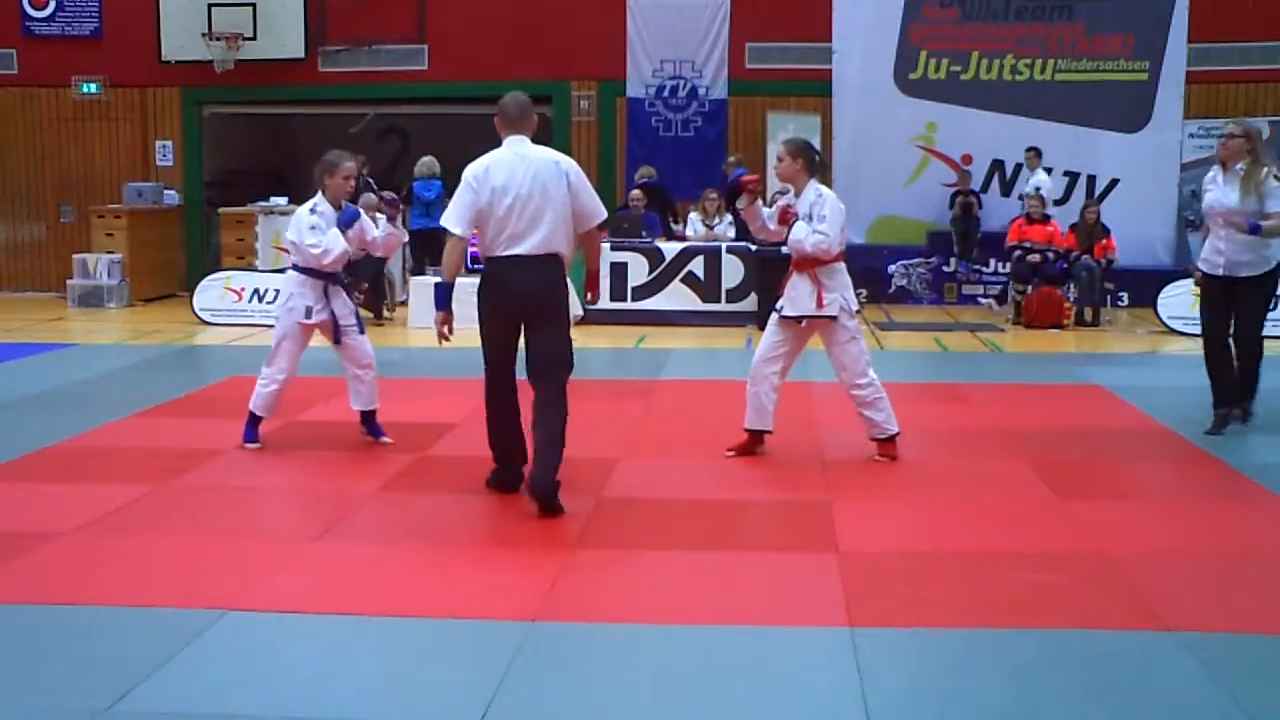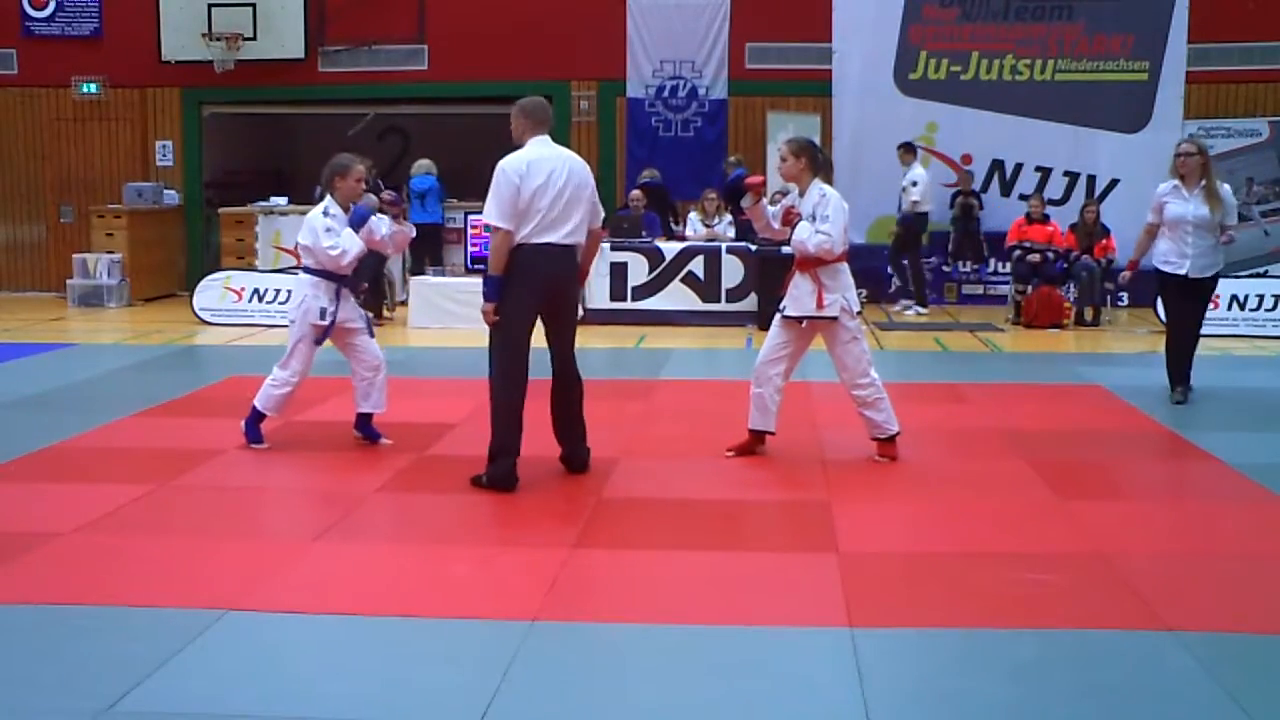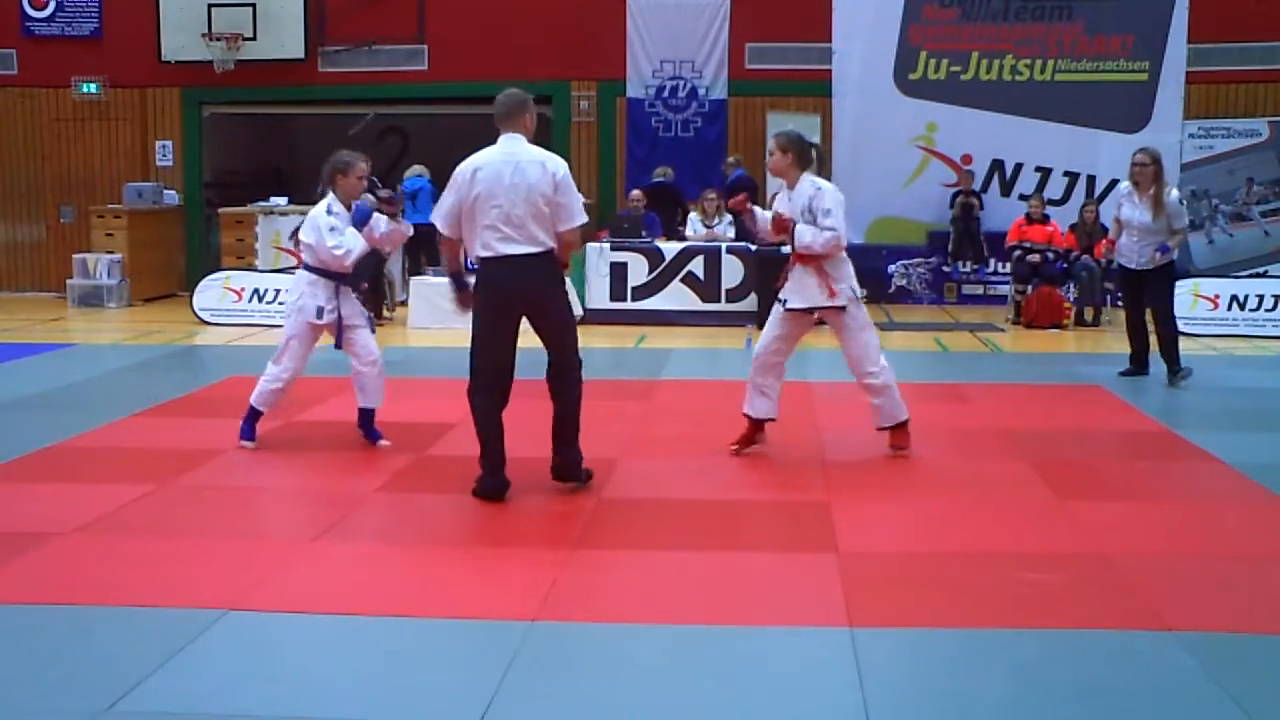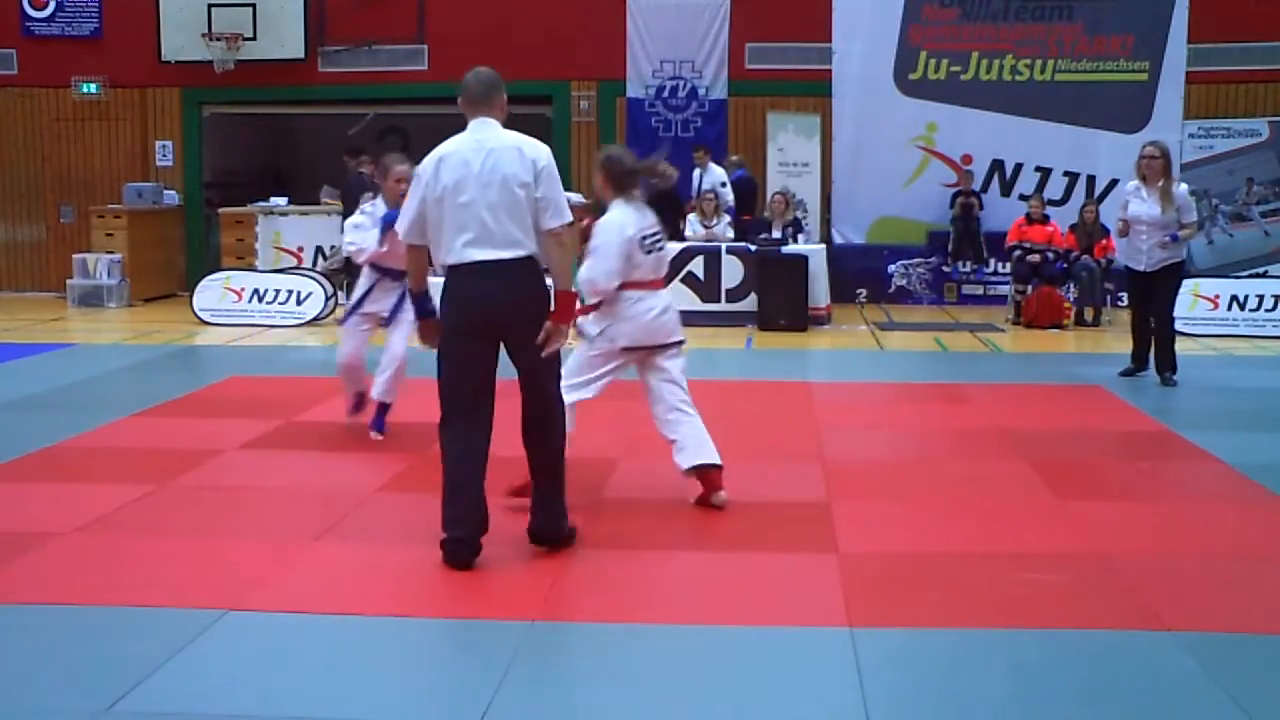
dt=1s
person 1, frame 1
left shoulder: (480, 170)
right shoulder: (562, 165)
left elbow: (458, 239)
right elbow: (590, 232)
left wrist: (444, 299)
right wrist: (593, 276)
left hip: (499, 279)
right hip: (546, 278)
left knee: (500, 377)
right knee: (550, 381)
left ankle: (509, 469)
right ankle: (543, 472)
person 1, frame 2
left shoulder: (512, 165)
right shoulder: (578, 164)
left elbow: (502, 234)
right elbow: (595, 231)
left wrist: (491, 290)
right wrist: (579, 274)
left hip: (525, 267)
right hip: (563, 266)
left knee: (509, 368)
right knee: (564, 360)
left ankle: (502, 469)
right ankle: (575, 453)
person 1, frame 3
left shoulder: (471, 168)
right shoulder: (552, 165)
left elbow: (449, 235)
right elbow: (571, 235)
left wrist: (460, 282)
left hip: (494, 279)
right hip: (541, 275)
left knee: (489, 381)
right knee: (565, 366)
left ankle: (494, 475)
right ankle: (567, 459)
person 1, frame 4
left shoulder: (436, 161)
right shoulder: (532, 152)
left elbow: (414, 246)
right elbow: (558, 234)
left wrist: (423, 306)
right wrist: (564, 304)
left hip: (463, 292)
right hip: (521, 287)
left knee: (463, 416)
right knee: (543, 403)
left ankle: (461, 538)
right ankle: (548, 519)
person 2, frame 1
left shoulder: (824, 199)
right shoulder: (790, 201)
left elbow: (826, 245)
right elbow: (764, 230)
left wrist: (793, 226)
right wrist: (750, 200)
left hip: (828, 292)
right hip: (797, 290)
left knee: (856, 372)
right knee: (764, 364)
left ankle: (885, 437)
right ankle: (755, 436)
person 2, frame 2
left shoulder: (828, 198)
right shoulder: (795, 200)
left elbow: (830, 246)
right elbow: (768, 228)
left wrist: (797, 226)
right wrist: (755, 200)
left hip: (831, 291)
right hip: (801, 289)
left knee: (857, 371)
right knee: (768, 364)
left ankle: (886, 436)
right ankle: (757, 436)
person 2, frame 3
left shoulder: (822, 191)
right shoulder: (786, 195)
left elbow: (835, 239)
right elbow: (772, 231)
left wrist: (792, 231)
right wrist: (750, 213)
left hip: (833, 283)
right hip: (799, 281)
left knee: (865, 361)
right knee: (767, 354)
left ankle: (897, 426)
right ankle: (756, 427)
person 2, frame 4
left shoulder: (611, 223)
right shoulder: (647, 216)
left elbow: (598, 284)
left hip: (624, 318)
right hip: (660, 314)
left knee: (565, 391)
right knee: (673, 404)
right ankle: (712, 481)
person 3, frame 1
left shoulder: (352, 214)
right shoulder: (307, 214)
left elbow: (379, 247)
right elbow: (318, 255)
right wrist: (341, 230)
left hip: (333, 294)
right hip: (301, 293)
left knee: (362, 358)
right knee: (279, 366)
left ankle: (369, 421)
right ankle: (251, 425)
person 3, frame 2
left shoulder: (356, 214)
right shoulder: (319, 217)
left elbow: (390, 245)
right elbow: (337, 258)
right wrist: (355, 229)
left hip: (341, 297)
right hip: (314, 296)
left knee: (371, 360)
right knee: (292, 368)
left ankle: (364, 425)
right ankle: (253, 423)
person 3, frame 3
left shoulder: (358, 212)
right shoulder: (322, 215)
left elbow: (390, 242)
right elbow: (340, 257)
left wrist: (393, 217)
right wrist: (358, 228)
left hip: (342, 294)
right hip: (312, 293)
left knee: (368, 357)
right knee: (287, 364)
left ankle: (367, 424)
right ankle: (249, 422)
person 3, frame 4
right shoulder: (366, 214)
right elbow: (357, 251)
right wrist: (381, 229)
left hip: (405, 290)
right hip: (372, 287)
left knee: (396, 354)
right knee: (349, 355)
left ankle: (380, 409)
right ankle: (359, 393)
person 4, frame 1
right shoulder: (1211, 179)
left wrist: (1252, 227)
right wrist: (1200, 266)
right hip: (1215, 269)
left knee: (1248, 338)
right knee: (1213, 336)
left ankle: (1244, 401)
right ankle: (1223, 405)
person 4, frame 2
left shoulder: (1221, 192)
right shoulder: (1165, 191)
left elbow: (1230, 230)
right elbow: (1149, 231)
left wrist: (1228, 237)
right wrist: (1132, 265)
left hip: (1206, 271)
right hip: (1169, 268)
left knee: (1192, 327)
right knee: (1177, 326)
left ankle: (1182, 378)
right ankle: (1178, 385)
person 4, frame 3
left shoulder: (1170, 197)
right shoulder: (1124, 190)
left elbow: (1180, 234)
left wrist: (1164, 248)
right wrist: (1112, 240)
left hip: (1160, 266)
right hip: (1127, 263)
left knee: (1162, 313)
right knee: (1133, 314)
left ankle: (1174, 367)
right ankle: (1139, 363)
person 4, frame 4
left shoulder: (1179, 191)
right shoulder: (1130, 189)
left elbow: (1190, 229)
left wrist: (1174, 238)
right wrist: (1122, 229)
left hip: (1169, 264)
right hip: (1135, 263)
left knee: (1162, 315)
right knee: (1139, 313)
left ankle: (1166, 370)
right ankle: (1139, 360)
